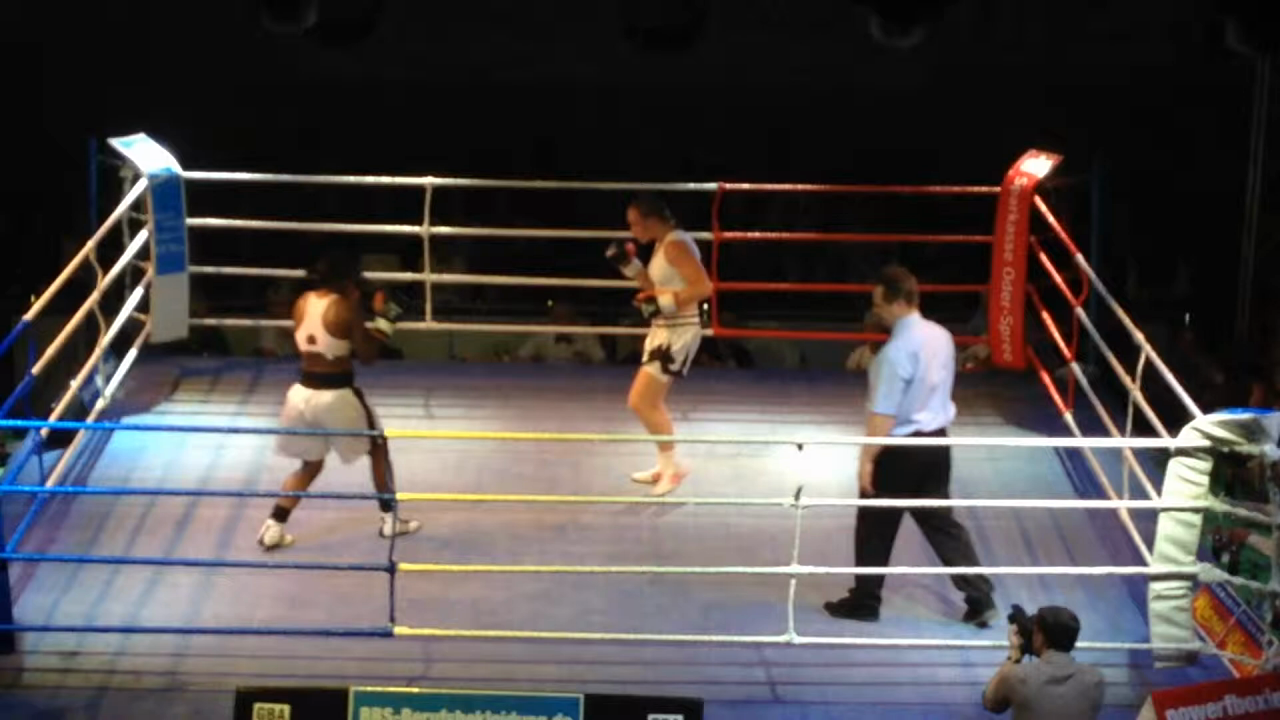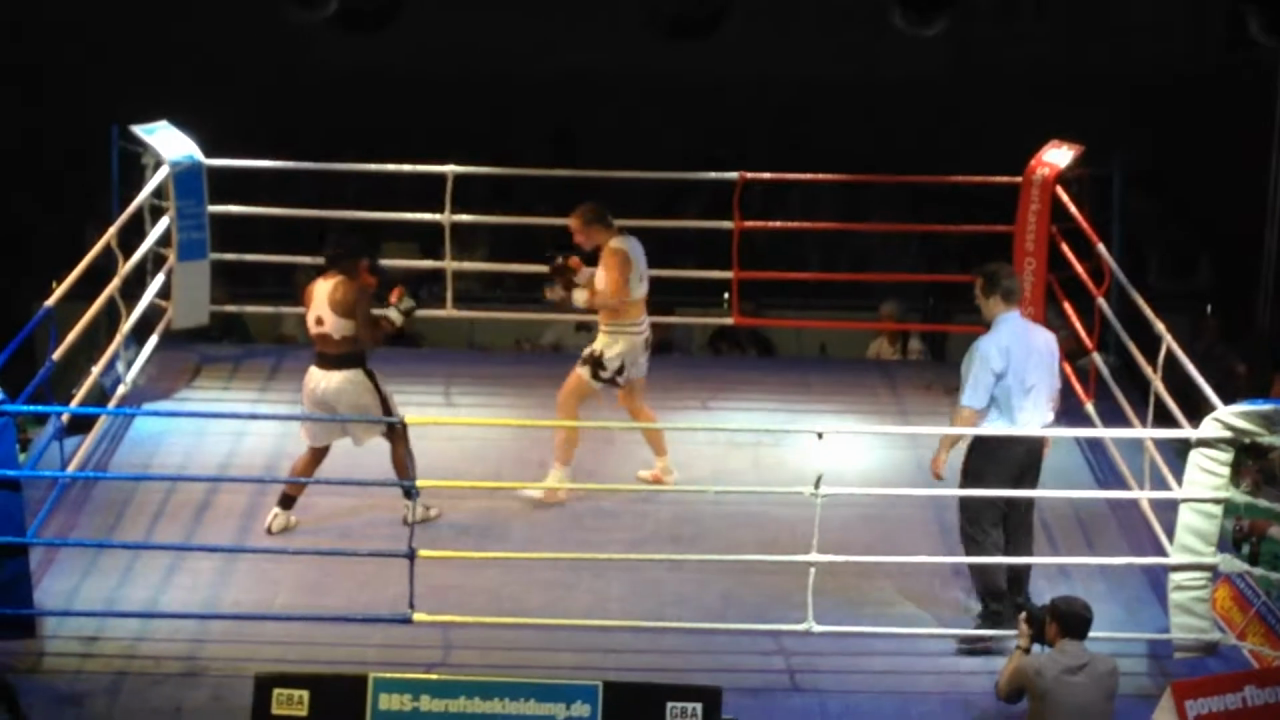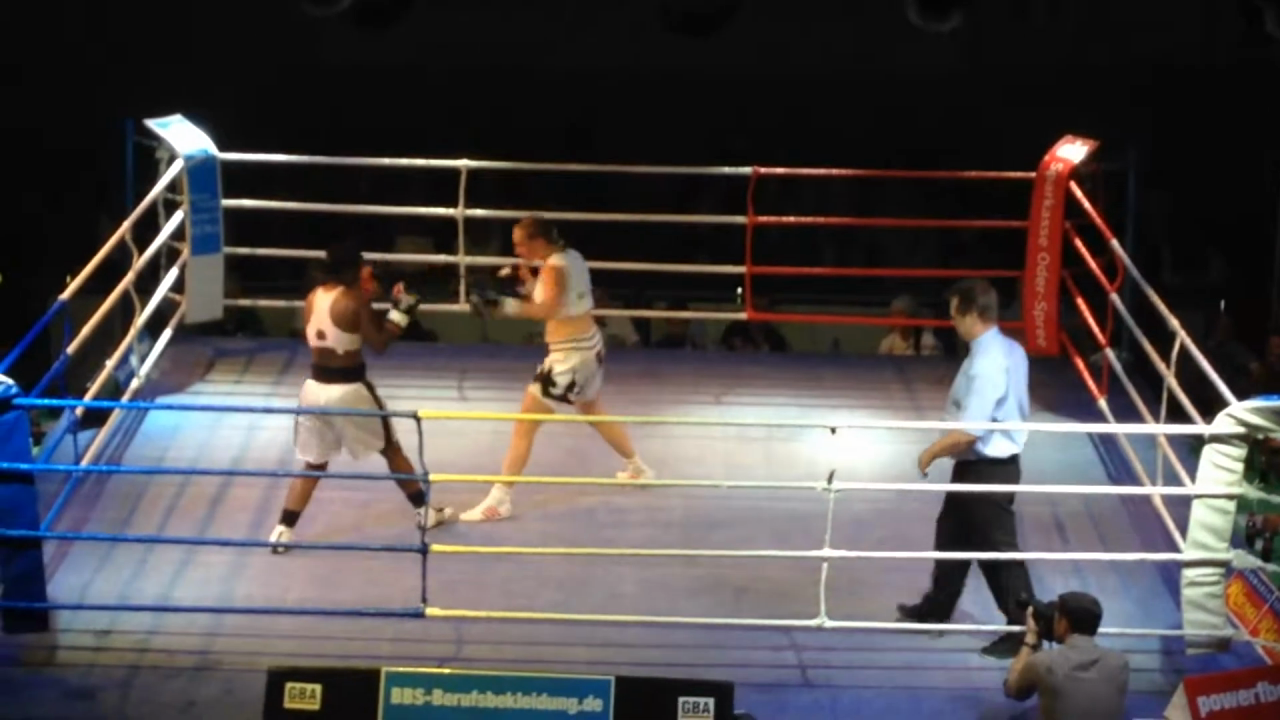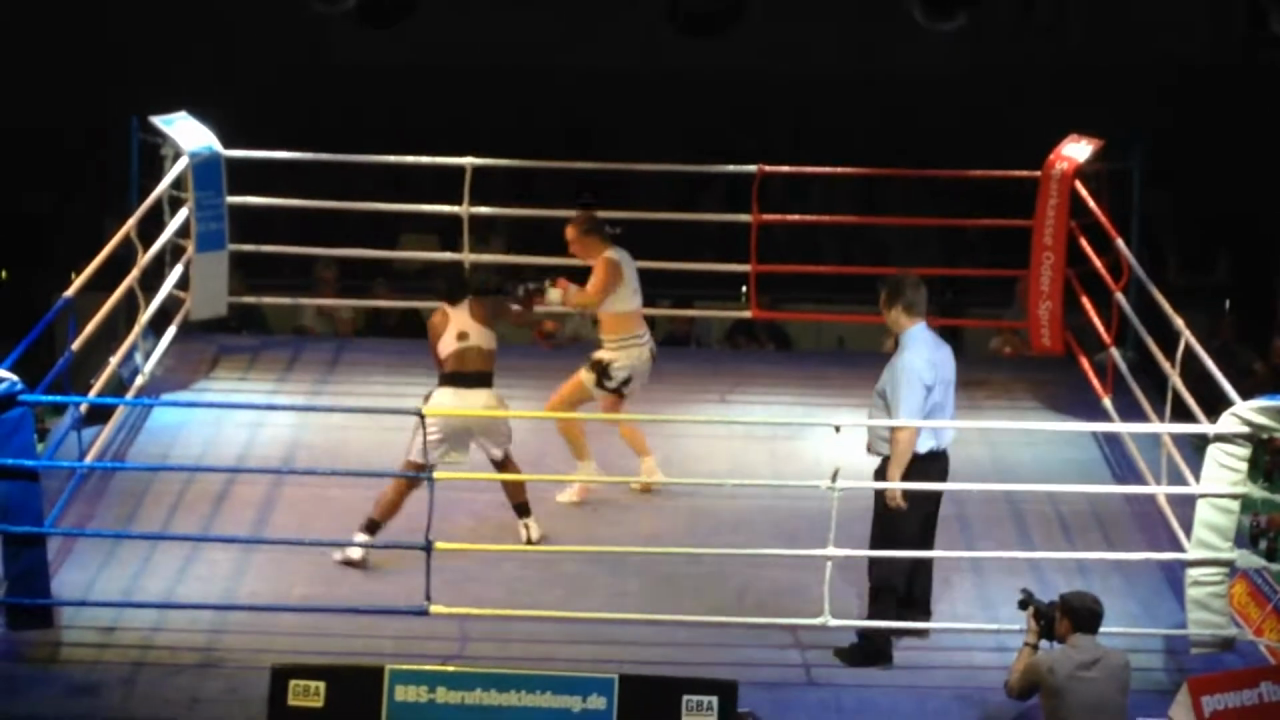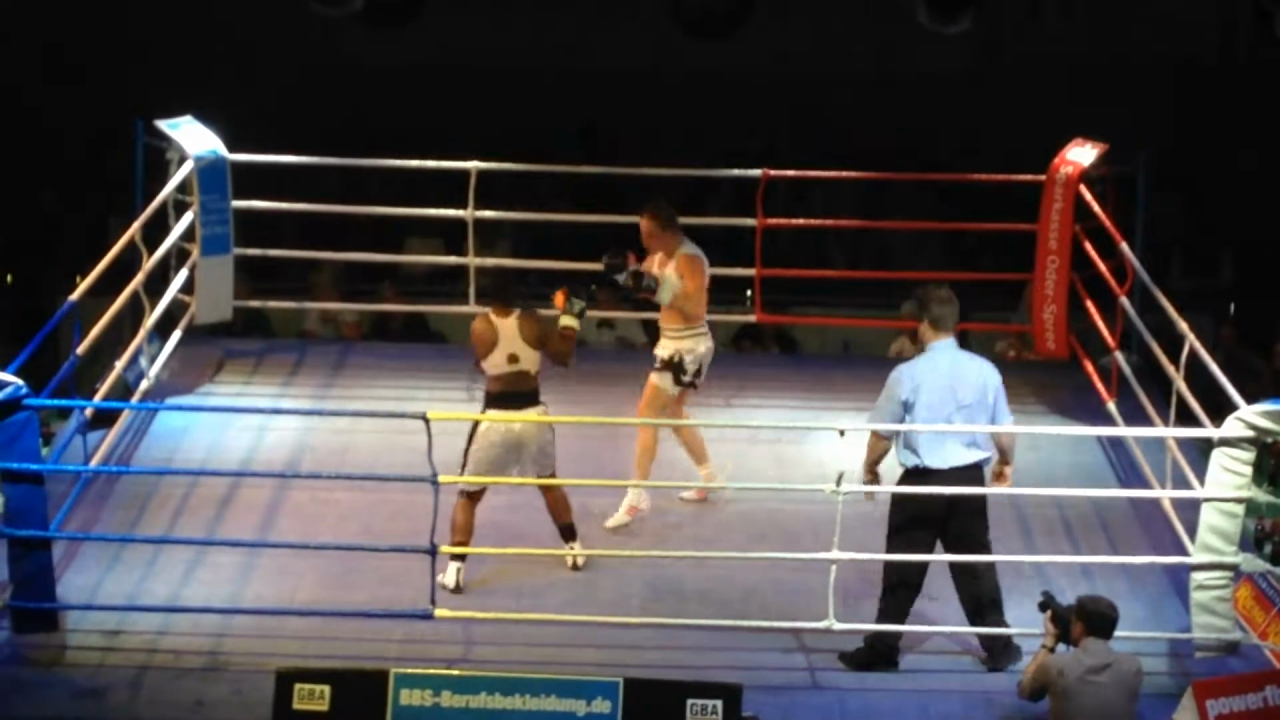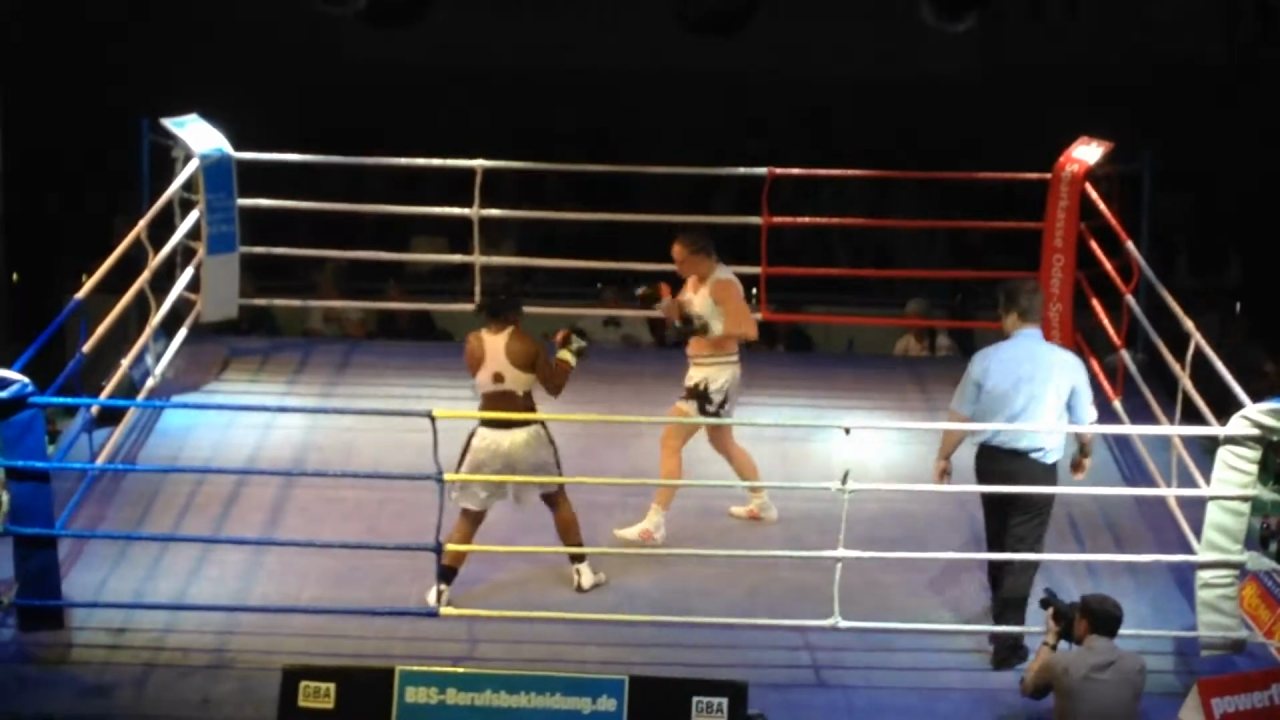
dt=0.7s
person 1, frame 1
left shoulder: (897, 349)
right shoulder: (941, 336)
left elbow: (884, 414)
left wrist: (867, 459)
left hip: (904, 448)
right hip: (937, 442)
left knee: (875, 525)
right knee: (942, 521)
left ankle: (864, 601)
right ankle: (980, 597)
person 1, frame 2
left shoulder: (991, 345)
right shoulder: (1046, 339)
left elbow: (970, 407)
right elbow: (1053, 394)
left wrist: (943, 449)
right wrist: (1042, 435)
left hip: (995, 447)
right hip: (1032, 444)
left knee: (981, 532)
right knee: (1019, 526)
left ankle: (997, 613)
right ankle: (1015, 602)
person 1, frame 3
left shoulder: (985, 366)
right shoulder: (1010, 350)
left elbow: (968, 431)
left wrist: (931, 452)
left hip: (988, 470)
right hip: (979, 465)
left knee: (997, 550)
right knee: (952, 536)
left ankle: (1023, 629)
right ankle: (937, 608)
person 1, frame 4
left shoulder: (910, 359)
right shoulder: (938, 347)
left elbow: (907, 428)
left wrist: (893, 479)
right wrist: (878, 430)
left hip: (912, 466)
right hip: (934, 459)
left knee: (889, 553)
right knee: (917, 544)
left ankle: (876, 643)
right ankle: (915, 615)
person 1, frame 5
left shoulder: (906, 374)
right shoulder: (985, 370)
left elbow: (881, 436)
right elbow: (1002, 431)
left wrist: (870, 469)
right wrist: (1004, 463)
left hip: (920, 483)
right hip: (969, 481)
left knee: (902, 570)
right knee: (975, 567)
left ankle: (881, 650)
right ankle: (998, 646)
person 1, frame 6
left shoulder: (986, 358)
right shoulder: (1067, 363)
left elbow: (961, 417)
right elbow: (1084, 424)
left wrist: (943, 457)
right wrist: (1084, 455)
left hip: (992, 461)
right hip: (1037, 469)
left knee: (998, 542)
right knee: (1021, 554)
left ankle: (1002, 610)
right ankle: (1006, 644)
person 2, frame 1
left shoulder: (303, 302)
right shoulder: (348, 308)
right elbow: (367, 356)
right wrist: (383, 319)
left hip: (304, 393)
right hip: (338, 396)
left knee: (310, 465)
right knee: (379, 452)
left ankle: (274, 527)
right ankle: (390, 520)
person 2, frame 2
left shoulder: (312, 288)
right shoulder: (353, 289)
right elbow: (368, 340)
right wrist: (397, 311)
left hip: (317, 375)
right hip: (350, 377)
left knee: (316, 449)
right knee: (397, 435)
left ankle: (280, 514)
right ankle: (413, 506)
person 2, frame 3
left shoulder: (311, 298)
right shoulder: (355, 300)
right elbow: (379, 346)
right wrist: (400, 310)
left hip: (315, 389)
right hip: (349, 391)
left knee: (313, 467)
right knee: (391, 450)
left ankle: (282, 531)
right ankle: (424, 512)
person 2, frame 4
left shoulder: (436, 320)
right shoulder: (485, 306)
right elbow: (519, 317)
right wrist: (540, 324)
left hip: (446, 398)
right hip: (484, 399)
left knee: (408, 475)
right knee: (503, 460)
left ankle: (361, 542)
right ankle: (529, 526)
person 2, frame 5
left shoulder: (479, 326)
right shoulder: (533, 322)
right elbow: (564, 358)
right wrist: (571, 318)
left hip: (495, 418)
right hip: (532, 415)
left knee: (469, 495)
right knee: (549, 483)
left ankle: (454, 569)
right ankle: (574, 550)
person 2, frame 6
left shoulder: (472, 342)
right shoulder: (527, 342)
right elbow: (554, 388)
right wrist: (568, 353)
left hip: (488, 436)
right hip: (527, 434)
left knee: (469, 517)
right knee: (557, 499)
left ankle: (441, 588)
right ankle: (582, 571)
person 3, frame 1
left shoulder: (676, 245)
right shoulder: (664, 244)
left elbow: (704, 288)
right elbow: (654, 288)
left wrist: (664, 305)
right wrist: (629, 264)
left hip: (678, 333)
right hip: (665, 331)
left knee: (638, 401)
right knee: (653, 401)
left ankle: (673, 466)
right ankle: (666, 465)
person 3, frame 2
left shoulder: (615, 252)
right shoulder: (626, 242)
left elbow: (616, 300)
left wrist: (573, 295)
right wrist: (580, 272)
left hip: (618, 340)
right hip: (636, 335)
left knee: (566, 401)
right knee: (634, 404)
left ankle: (558, 482)
right ankle: (663, 468)
person 3, frame 3
left shoulder: (554, 268)
right shoulder: (570, 257)
left elbow: (548, 310)
left wrist: (502, 304)
right wrist: (527, 286)
left hip: (570, 358)
right hip: (590, 348)
left knee: (523, 427)
right knee: (592, 413)
left ankle: (498, 502)
right ankle: (636, 468)
person 3, frame 4
left shoulder: (608, 262)
right shoulder: (614, 259)
left elbow: (590, 303)
right elbow: (594, 298)
left wrist: (551, 295)
right wrist: (567, 288)
left hip: (622, 353)
right hip: (637, 348)
left knee: (557, 407)
right knee: (612, 411)
left ankle: (587, 474)
right ankle: (650, 470)
person 3, frame 5
left shoulder: (691, 259)
right shoulder: (660, 254)
left elbow: (699, 308)
right elbow: (637, 281)
left wrist: (660, 291)
right wrist: (623, 270)
left hip: (687, 345)
right hip: (672, 342)
left knee: (647, 415)
right knee: (675, 415)
left ankle: (636, 498)
right ankle: (709, 479)
person 3, frame 6
left shoulder: (723, 283)
right shoulder: (695, 279)
left elbow: (749, 330)
right elbow: (679, 315)
left wrist: (708, 326)
right wrist: (662, 301)
left hip: (715, 373)
right hip: (707, 371)
left knee: (670, 443)
right knee: (723, 441)
left ankle: (653, 524)
right ankle: (762, 504)
